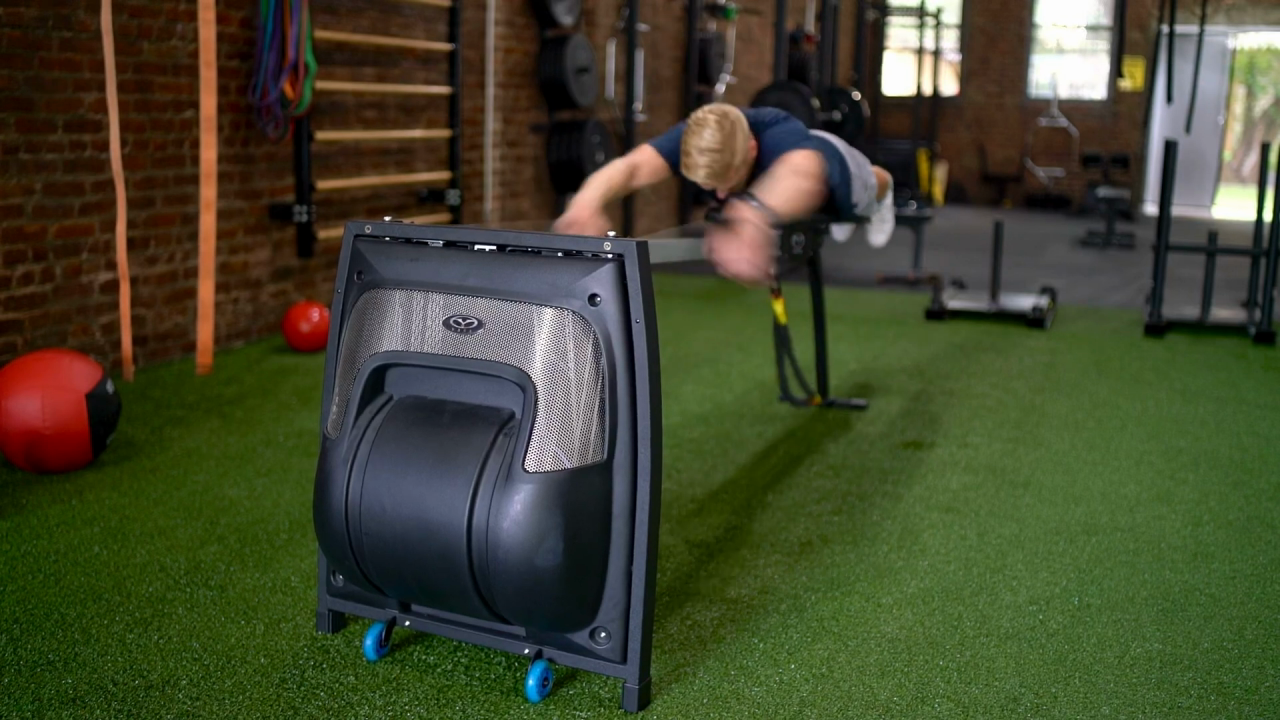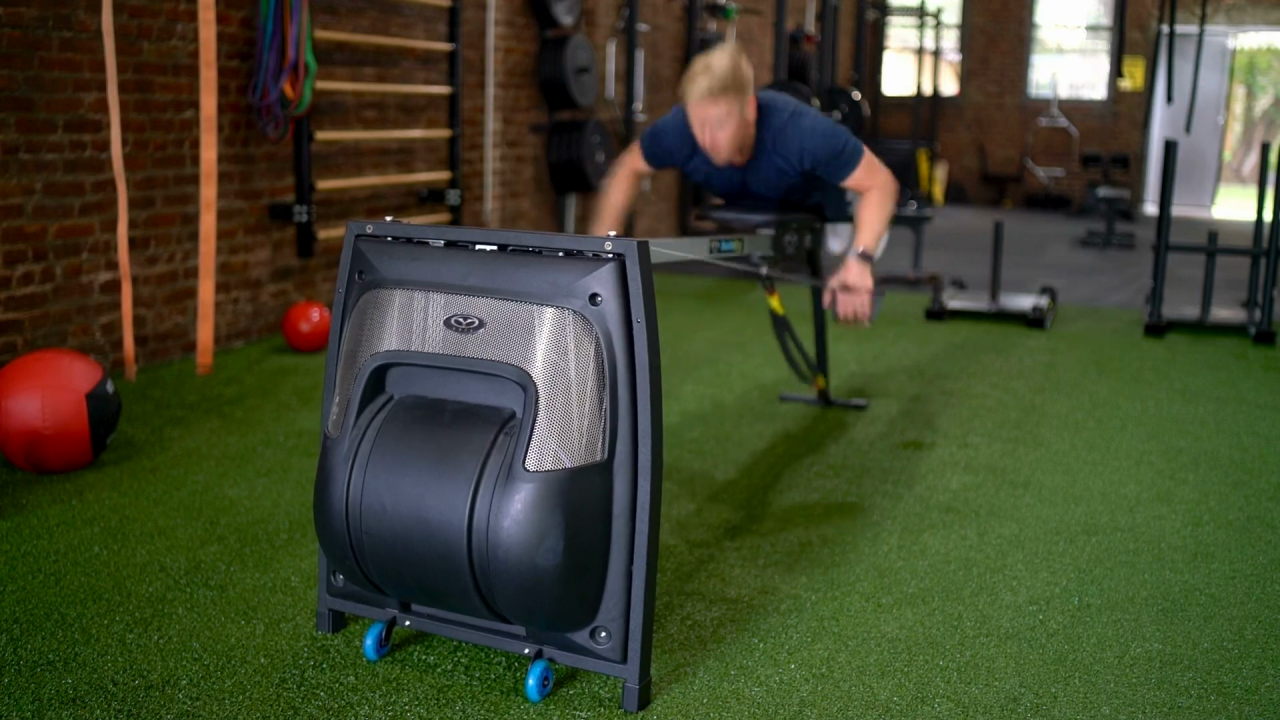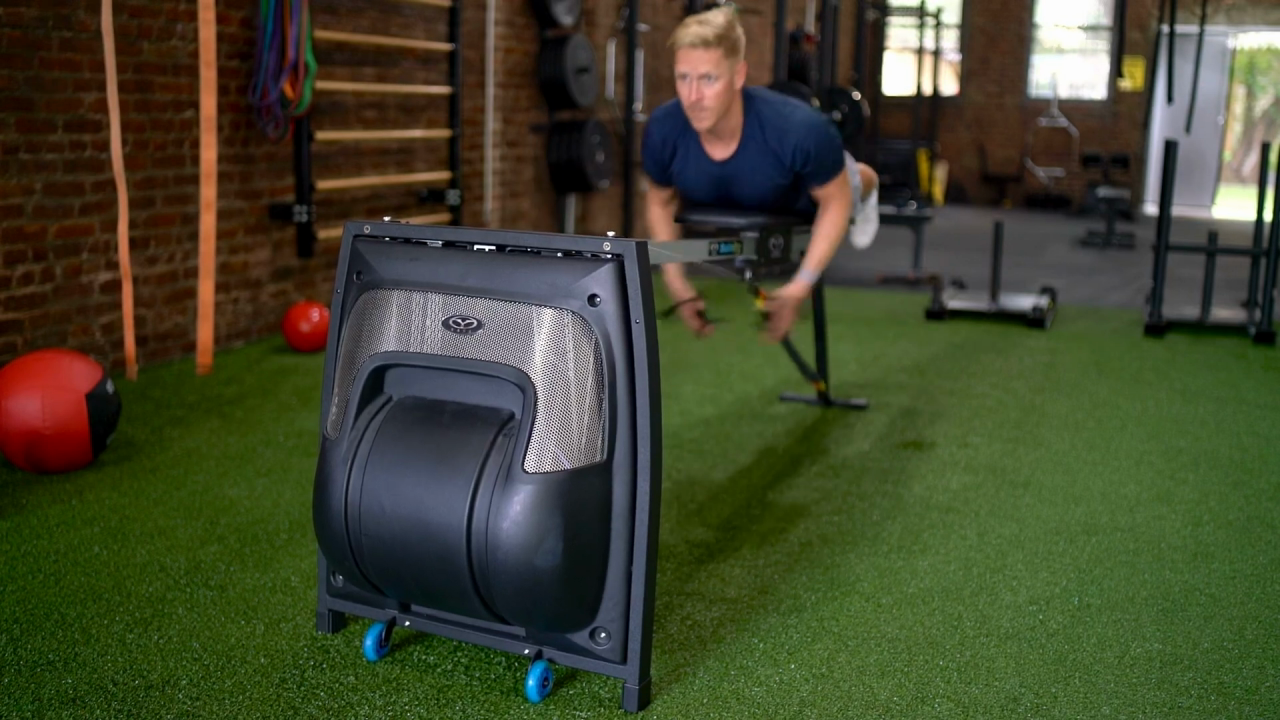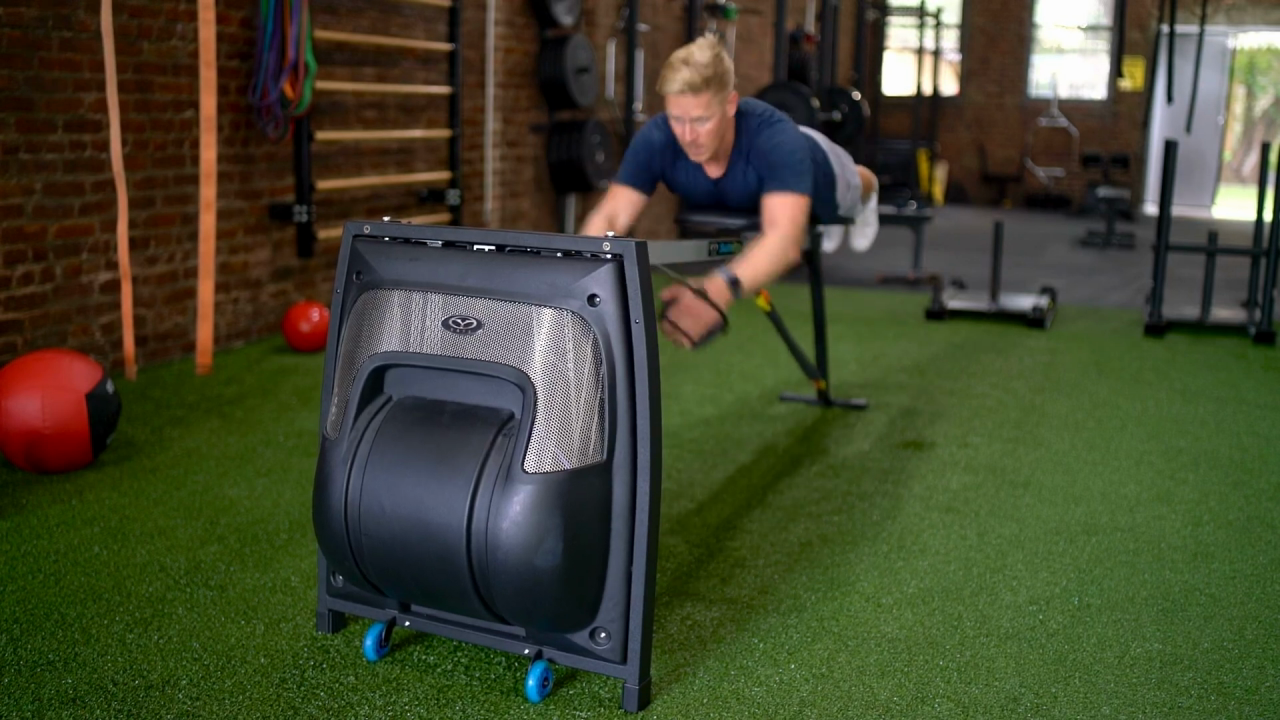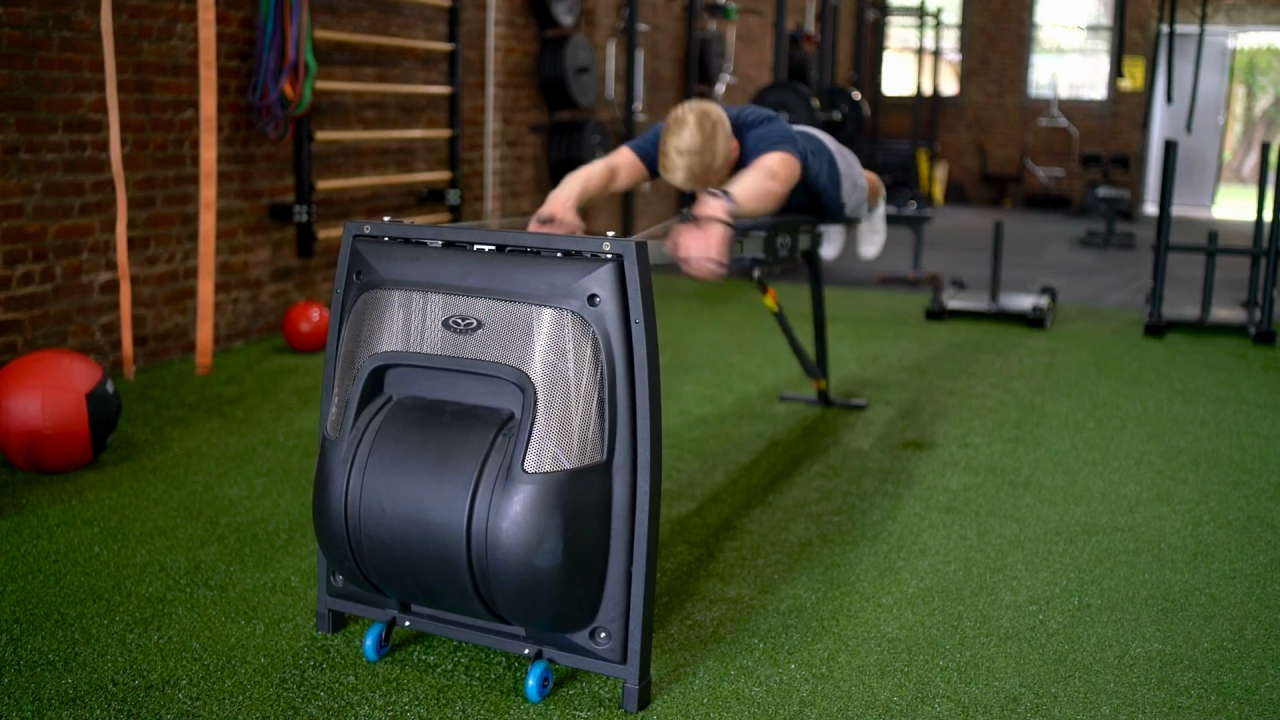
dt=0.3s
person 1, frame 1
left shoulder: (783, 138)
right shoulder: (692, 139)
left elbow: (799, 176)
right elbow: (631, 168)
left wrist: (753, 216)
right wrist: (583, 208)
person 1, frame 2
left shoulder: (801, 131)
right shoulder: (677, 130)
left elbow: (878, 186)
right elbow: (628, 169)
left wrist: (861, 261)
right wrist: (605, 237)
left hip: (817, 196)
right hip: (760, 209)
person 1, frame 3
left shoulder: (798, 128)
right shoulder: (663, 130)
left elbow: (833, 200)
right elbow: (661, 204)
left wrist: (803, 283)
right wrist: (678, 284)
left ankle: (865, 184)
person 1, frame 4
left shoulder: (778, 142)
right shoulder: (656, 140)
left elbow: (784, 237)
right elbow: (611, 216)
left wrist: (719, 289)
left hip: (812, 170)
person 1, frame 5
left shoulder: (768, 140)
right shoulder: (673, 136)
left elbow: (768, 179)
right elbow: (608, 170)
left wrist: (714, 212)
right wrist: (558, 206)
left hip: (815, 162)
left ankle: (871, 202)
